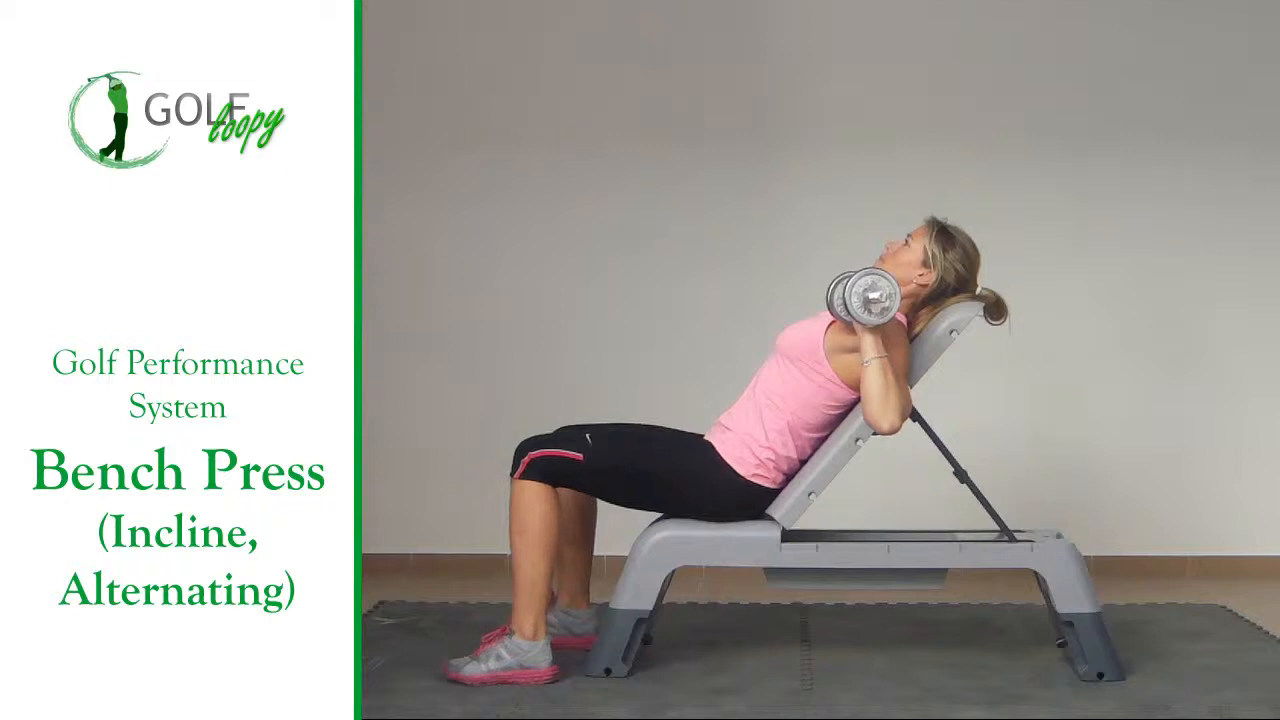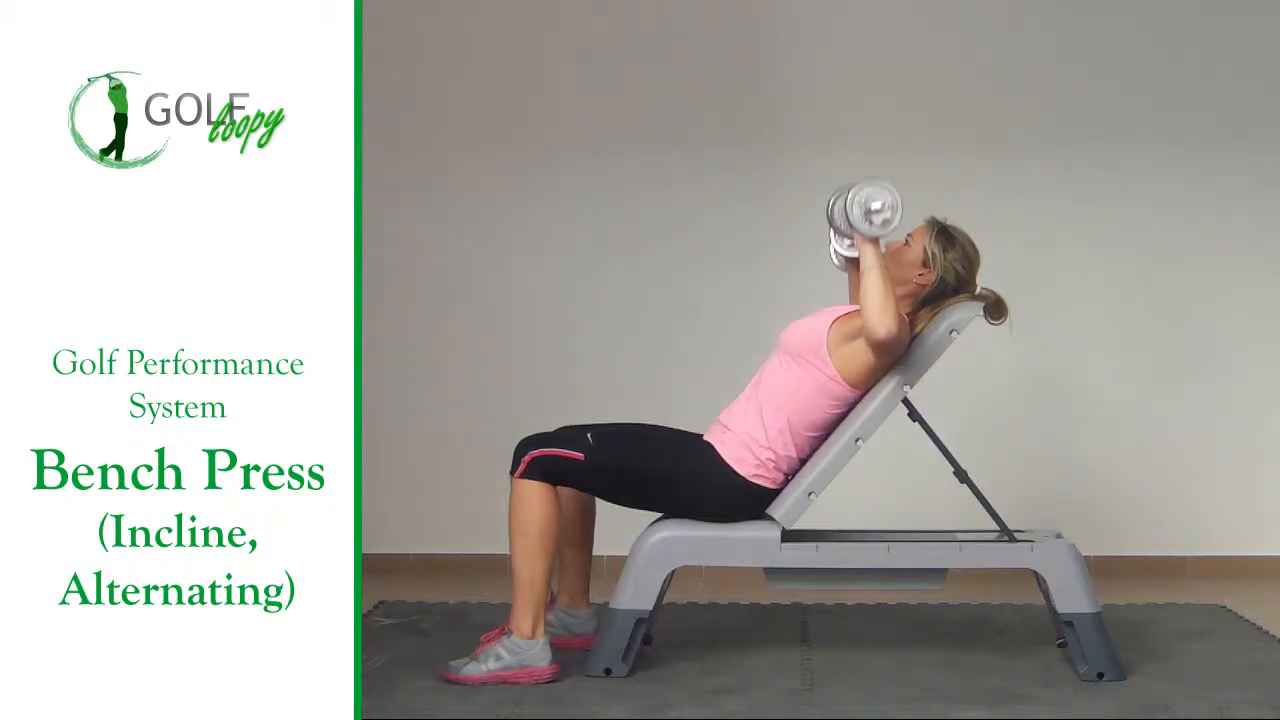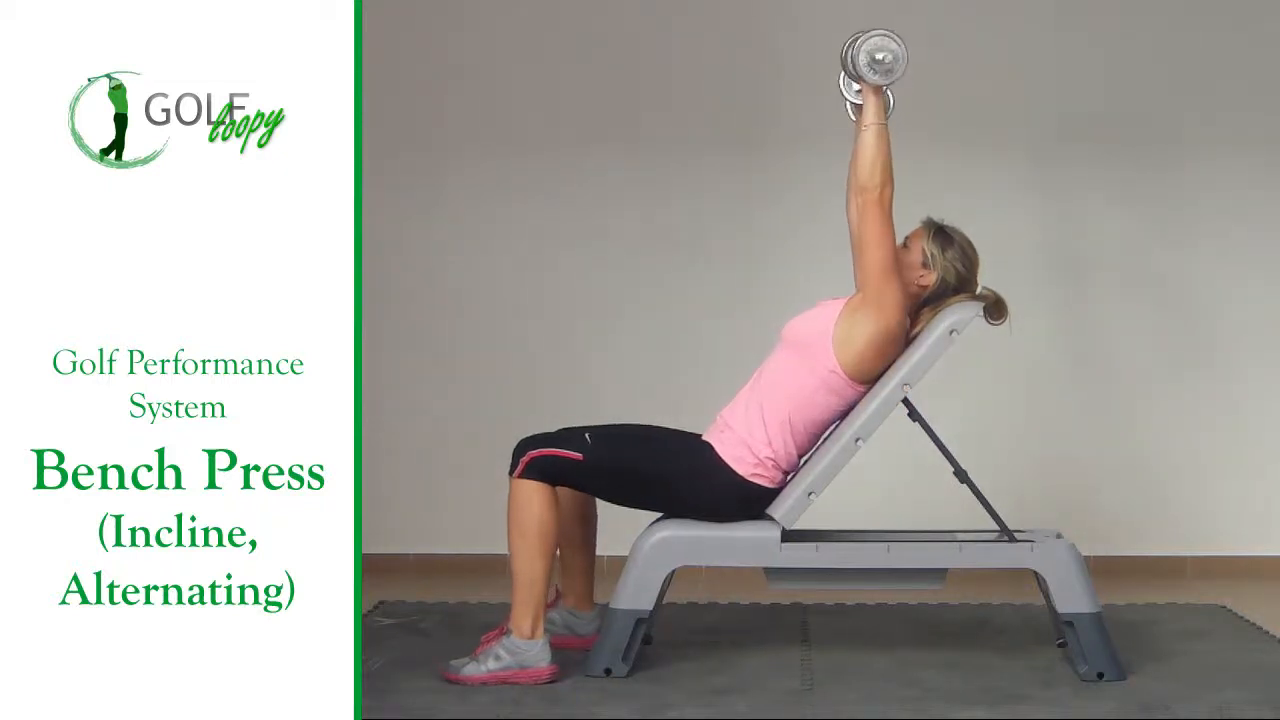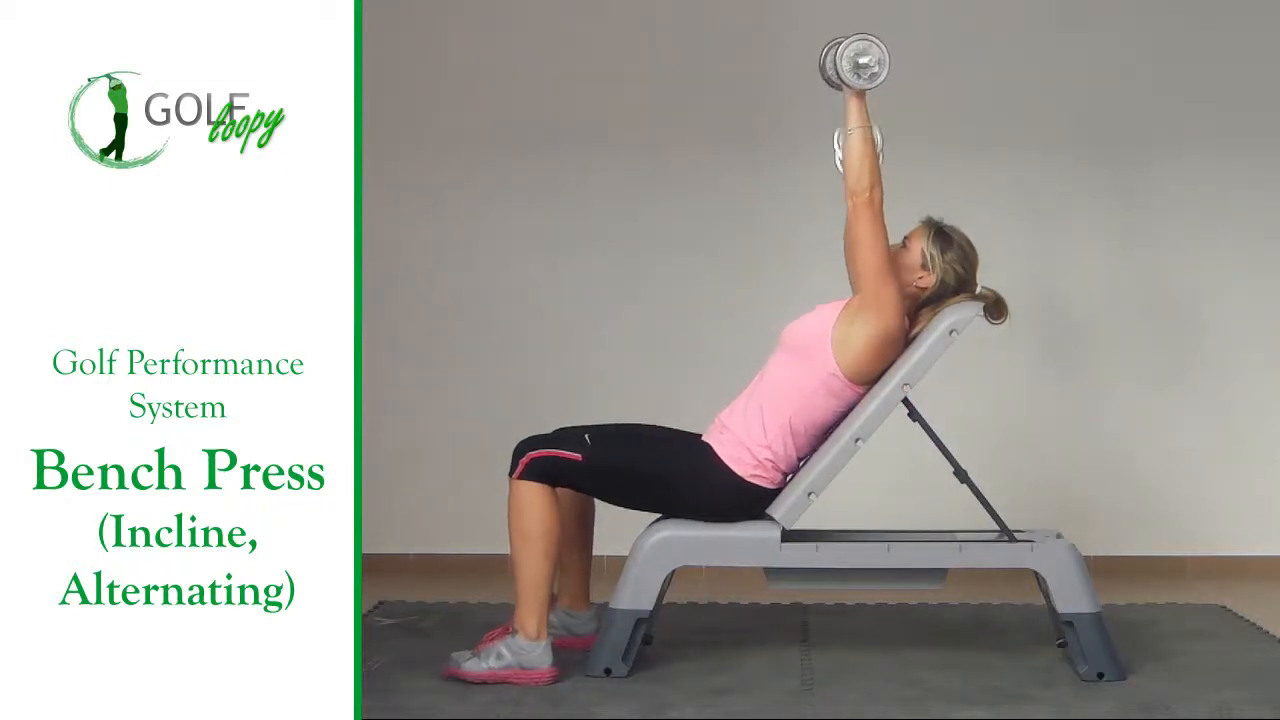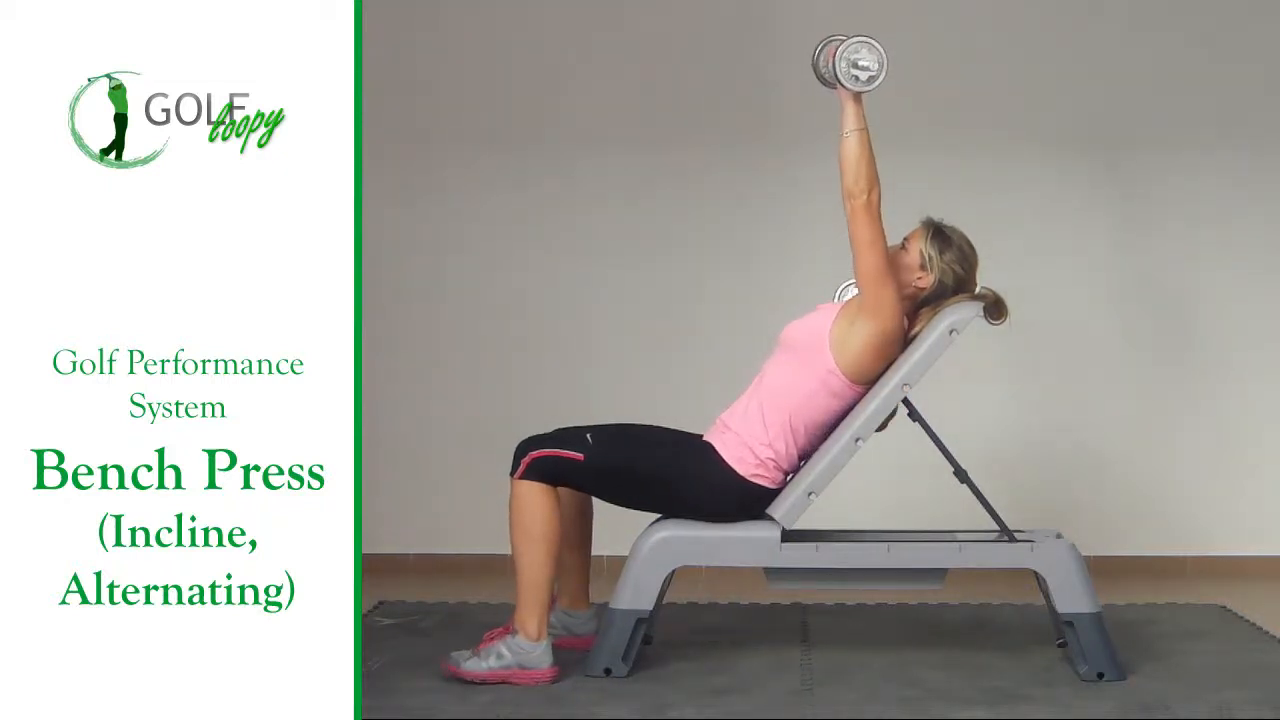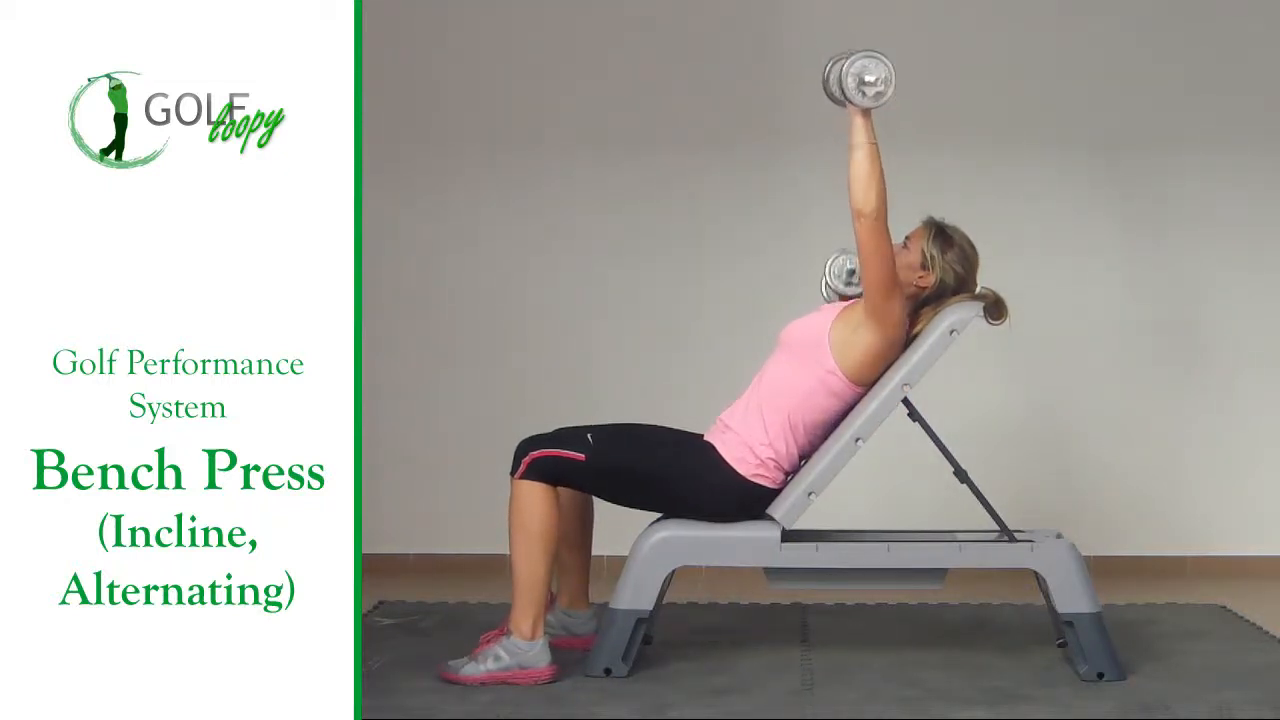
dt=0.7s
person 1, frame 1
left shoulder: (888, 335)
right shoulder: (879, 325)
left elbow: (886, 419)
left wrist: (869, 335)
right wrist: (866, 328)
left hip: (730, 476)
right hip: (729, 458)
left knee: (536, 460)
right knee: (564, 451)
left ankle: (526, 644)
right ankle: (571, 612)
person 1, frame 2
left shoulder: (891, 330)
right shoulder: (875, 319)
left elbow: (880, 325)
left wrist: (870, 247)
right wrist: (859, 260)
left hip: (730, 476)
right hip: (730, 461)
left knee: (537, 458)
right knee: (563, 455)
left ankle: (526, 644)
right ankle: (571, 611)
person 1, frame 3
left shoulder: (885, 316)
right shoulder: (873, 315)
left elbow: (872, 197)
right elbow: (863, 204)
left wrist: (875, 100)
right wrist: (865, 114)
left hip: (729, 478)
right hip: (729, 462)
left knee: (534, 458)
right knee: (560, 452)
left ankle: (525, 644)
right ankle: (576, 613)
person 1, frame 4
left shoulder: (883, 319)
right shoulder: (874, 317)
left elbow: (864, 198)
right elbow: (859, 219)
left wrist: (856, 99)
right wrist: (854, 112)
left hip: (729, 478)
right hip: (729, 461)
left knee: (535, 459)
right knee: (564, 450)
left ankle: (528, 644)
right ankle: (573, 613)
person 1, frame 5
left shoulder: (881, 321)
right shoulder: (877, 328)
left elbow: (860, 199)
left wrist: (851, 100)
left hip: (730, 477)
right hip: (729, 461)
left knee: (536, 458)
right knee: (562, 450)
left ankle: (528, 645)
right ankle: (573, 613)
person 1, frame 6
left shoulder: (885, 325)
right shoulder: (871, 326)
left elbow: (869, 215)
left wrist: (860, 117)
right wrist: (844, 299)
left hip: (731, 476)
right hip: (730, 462)
left knee: (537, 458)
right knee: (562, 454)
left ankle: (525, 643)
right ankle: (571, 612)
